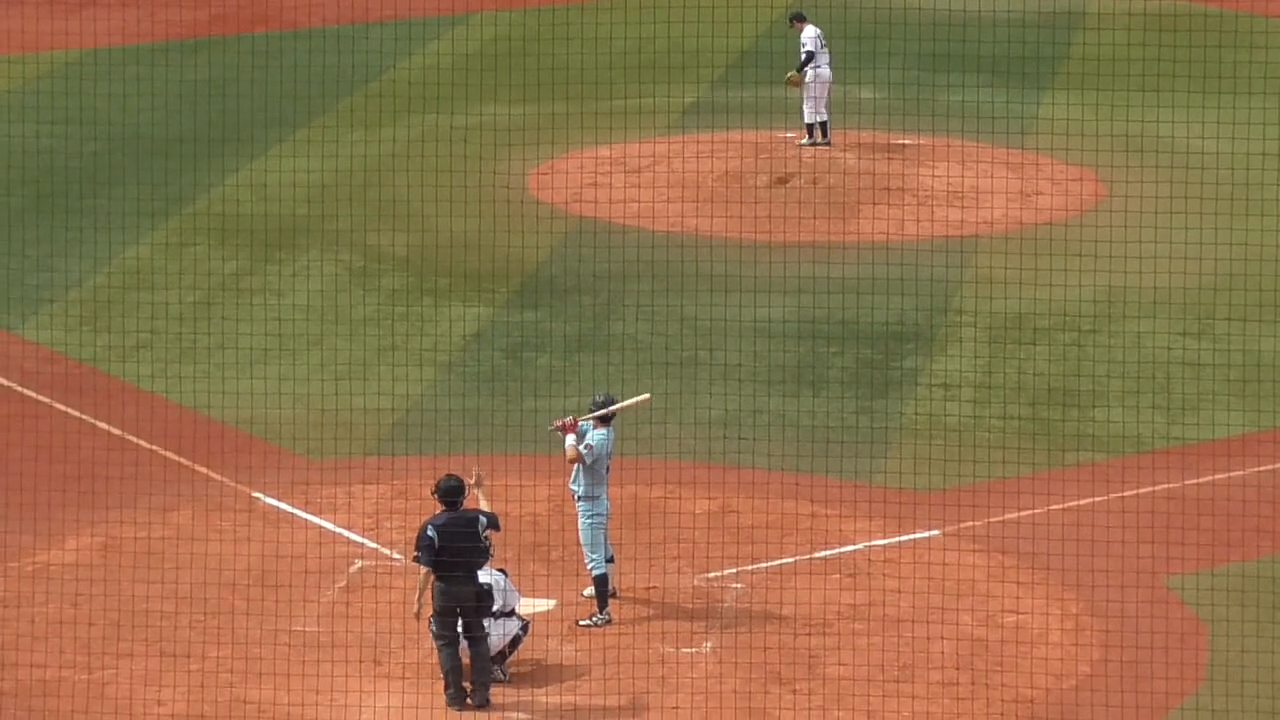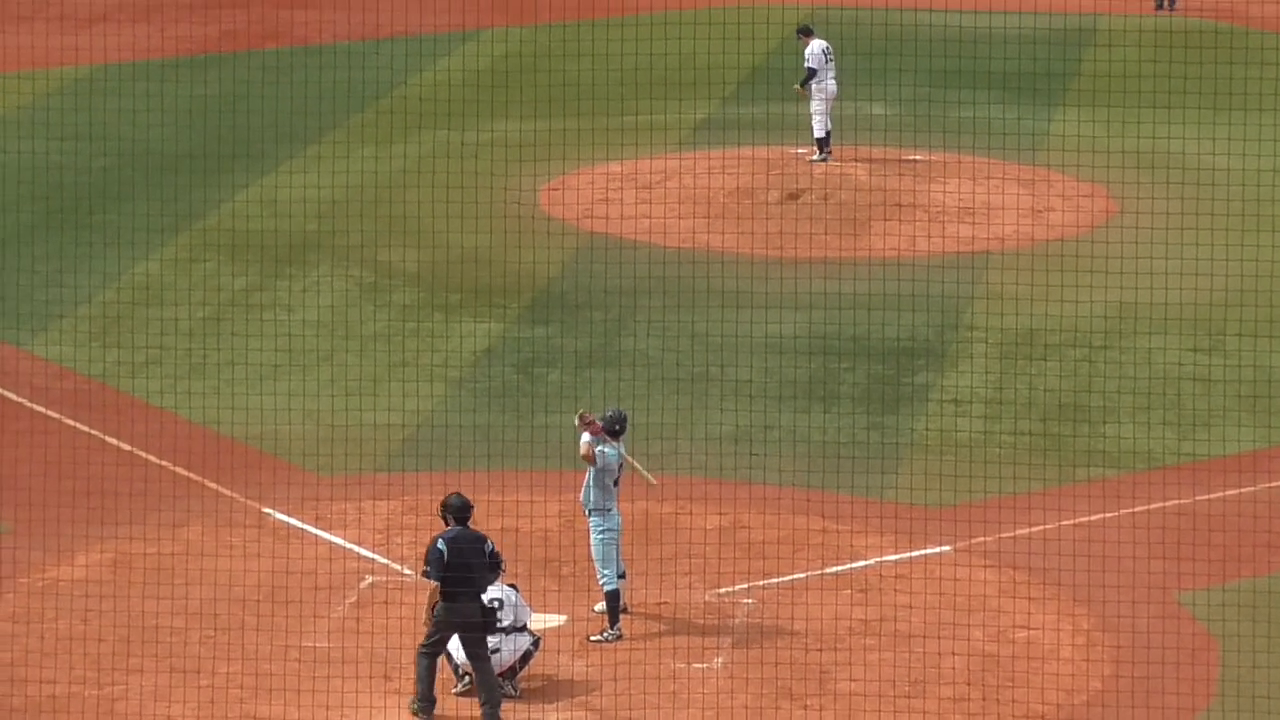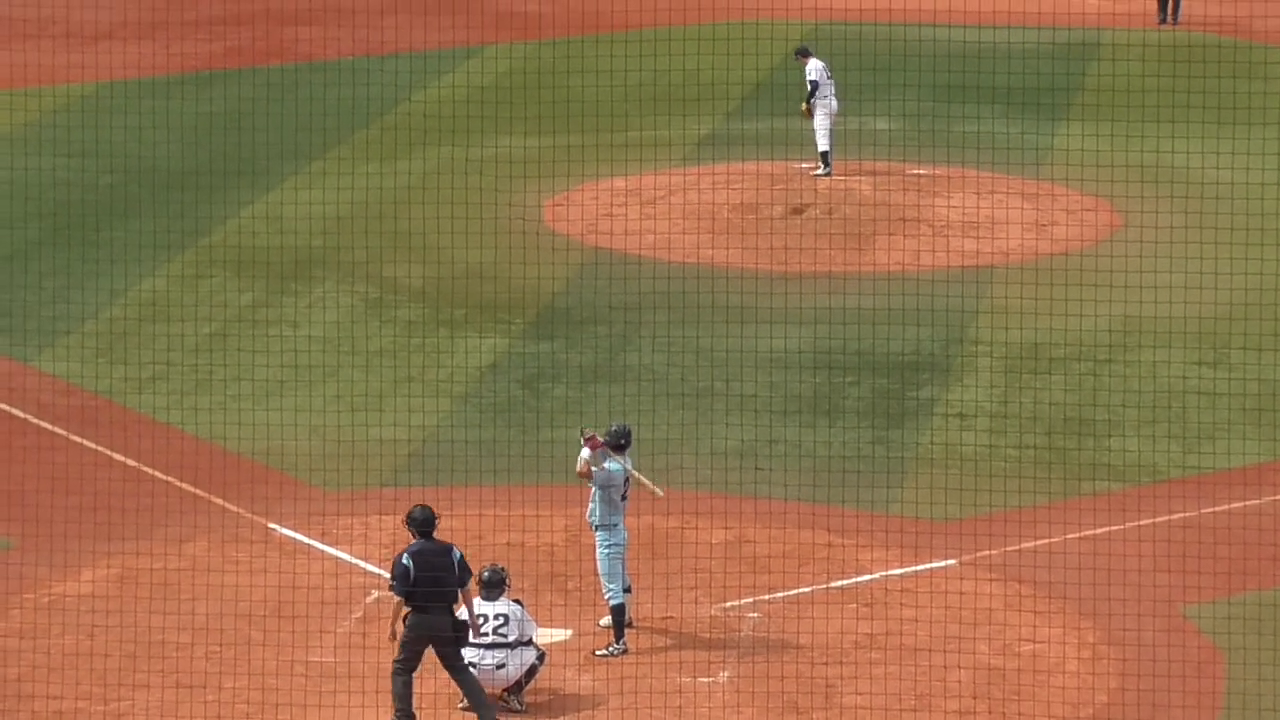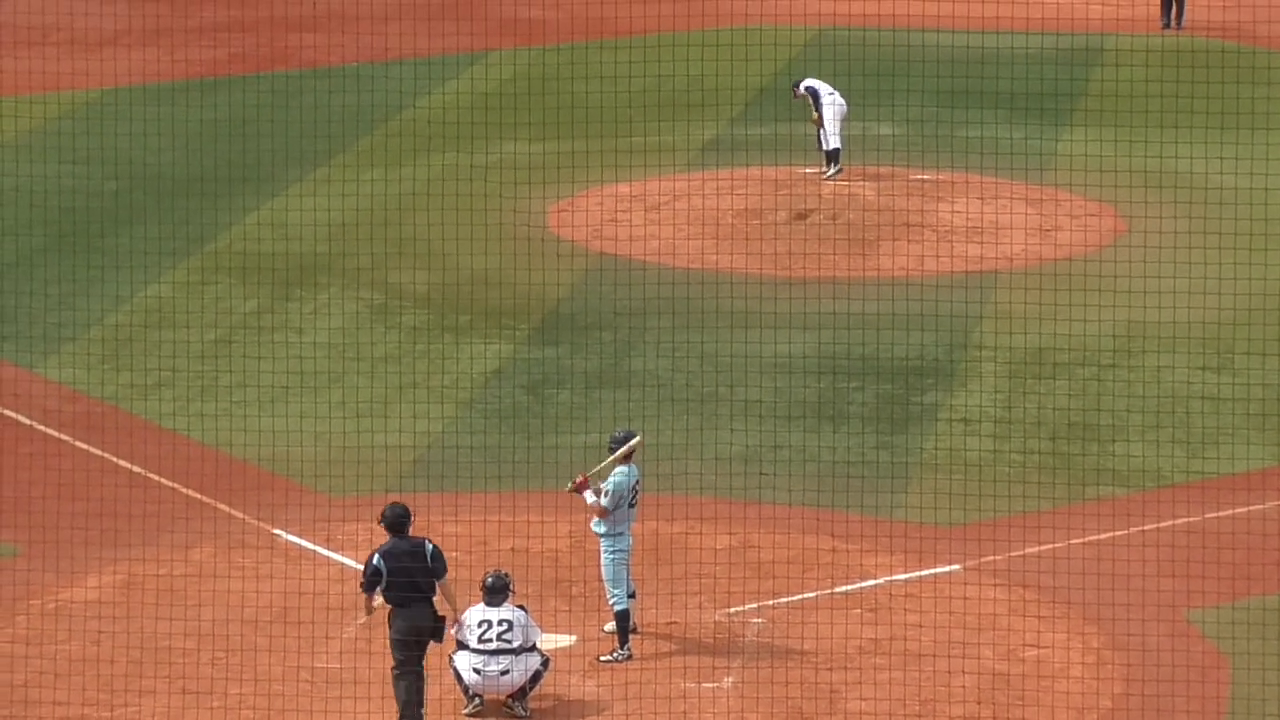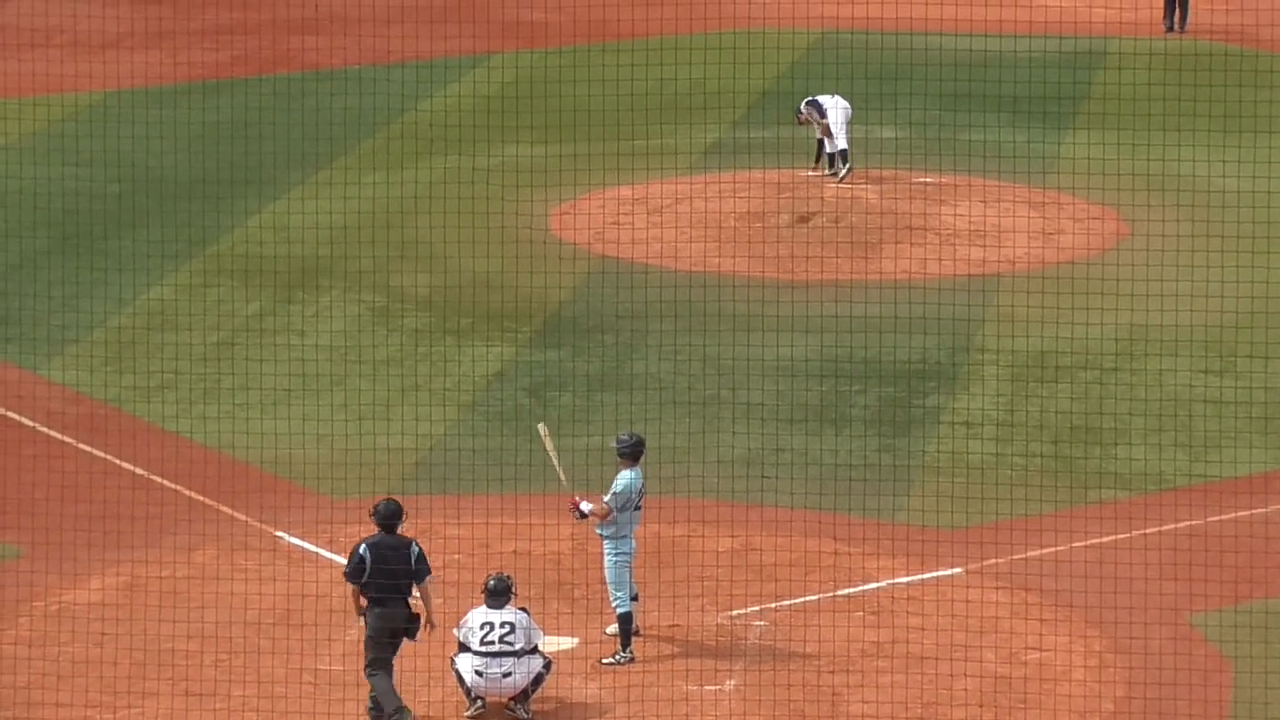
dt=0.3s
person 1, frame 1
left shoulder: (599, 438)
right shoulder: (592, 428)
left elbow: (572, 457)
right elbow: (574, 429)
left wrist: (570, 433)
right wrist: (565, 426)
left hip: (590, 503)
right hip: (596, 500)
left knee: (594, 558)
right knee: (603, 548)
left ankle: (603, 613)
right ankle: (608, 587)
person 1, frame 2
left shoulder: (606, 452)
right shoulder: (610, 444)
left elbow: (586, 455)
right elbow: (586, 423)
left wrist: (588, 432)
right wrist: (589, 424)
left hip: (601, 518)
right hip: (608, 513)
left knee: (604, 574)
right knee: (613, 563)
left ankle: (613, 628)
right ankle: (617, 604)
person 1, frame 3
left shoulder: (612, 469)
right shoulder: (621, 459)
left elbow: (582, 471)
right elbow: (598, 445)
left wrist: (587, 448)
right wrist: (591, 442)
left hip: (608, 532)
right hip: (616, 529)
left knee: (612, 588)
right knee: (620, 577)
left ankle: (619, 643)
right ankle: (624, 617)
person 1, frame 4
left shoulder: (618, 478)
right shoulder: (631, 471)
left elbow: (601, 511)
right elbow: (605, 493)
left wrist: (585, 490)
right wrist: (586, 488)
left hip: (612, 539)
right hip: (622, 536)
left knee: (616, 593)
right knee: (625, 583)
left ankle: (624, 648)
right ankle: (628, 622)
person 1, frame 5
left shoulder: (626, 481)
right shoulder: (634, 475)
left elbow: (603, 513)
right elbow: (611, 505)
left wrist: (582, 505)
right wrist: (585, 511)
left hip: (616, 542)
right hip: (625, 539)
left knee: (619, 596)
right knee: (627, 586)
left ankle: (626, 651)
right ankle: (630, 625)
person 2, frame 1
left shoulder: (431, 526)
right shoulder: (476, 519)
left elbow: (426, 568)
right elbow: (494, 521)
left wrist: (419, 598)
left hip: (444, 589)
right hip: (471, 588)
left knee: (447, 642)
right knee: (477, 640)
left ankle: (455, 695)
right ankle: (480, 693)
person 2, frame 2
left shoulder: (440, 542)
right shoulder: (482, 540)
left elbow: (434, 584)
right elbow: (494, 572)
left wrist: (427, 610)
left hip: (448, 608)
right hip: (474, 608)
left knee: (426, 653)
right knee: (481, 660)
person 2, frame 3
left shoulder: (406, 556)
right shoulder: (451, 551)
left elbow: (399, 598)
right elbow: (465, 588)
left wrist: (393, 625)
right wrist: (472, 616)
left hip: (419, 621)
right hip: (446, 619)
left knee: (402, 669)
right knee: (458, 669)
person 2, frame 4
left shoulder: (379, 555)
right shoulder: (427, 546)
left elbow: (369, 592)
right elbow: (443, 582)
left wrist: (368, 606)
right wrist: (454, 610)
left hip: (402, 616)
right hip: (427, 613)
left knee: (404, 670)
right knee: (415, 666)
person 2, frame 5
left shoulder: (364, 547)
right shoulder: (411, 546)
left elbow: (354, 585)
right elbow: (422, 585)
left wrist: (358, 606)
right wrist: (429, 613)
left hip: (378, 612)
right hip: (403, 612)
left knee: (376, 668)
right knee: (384, 663)
